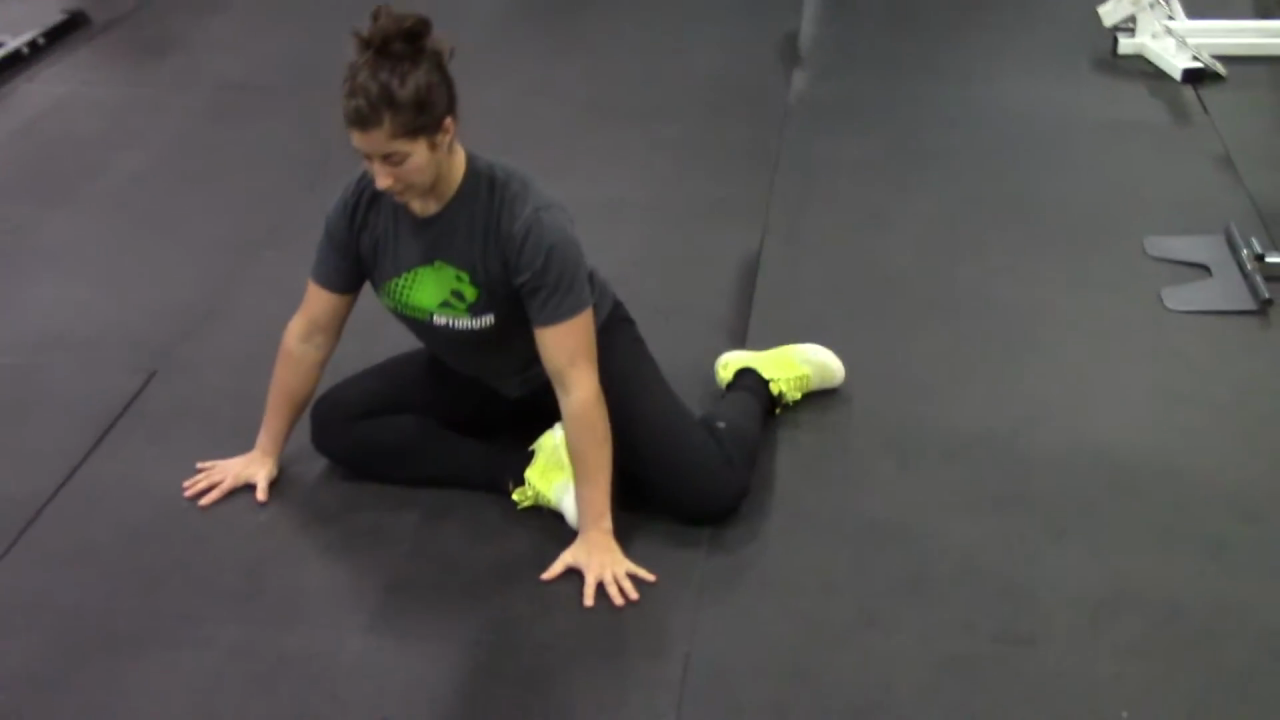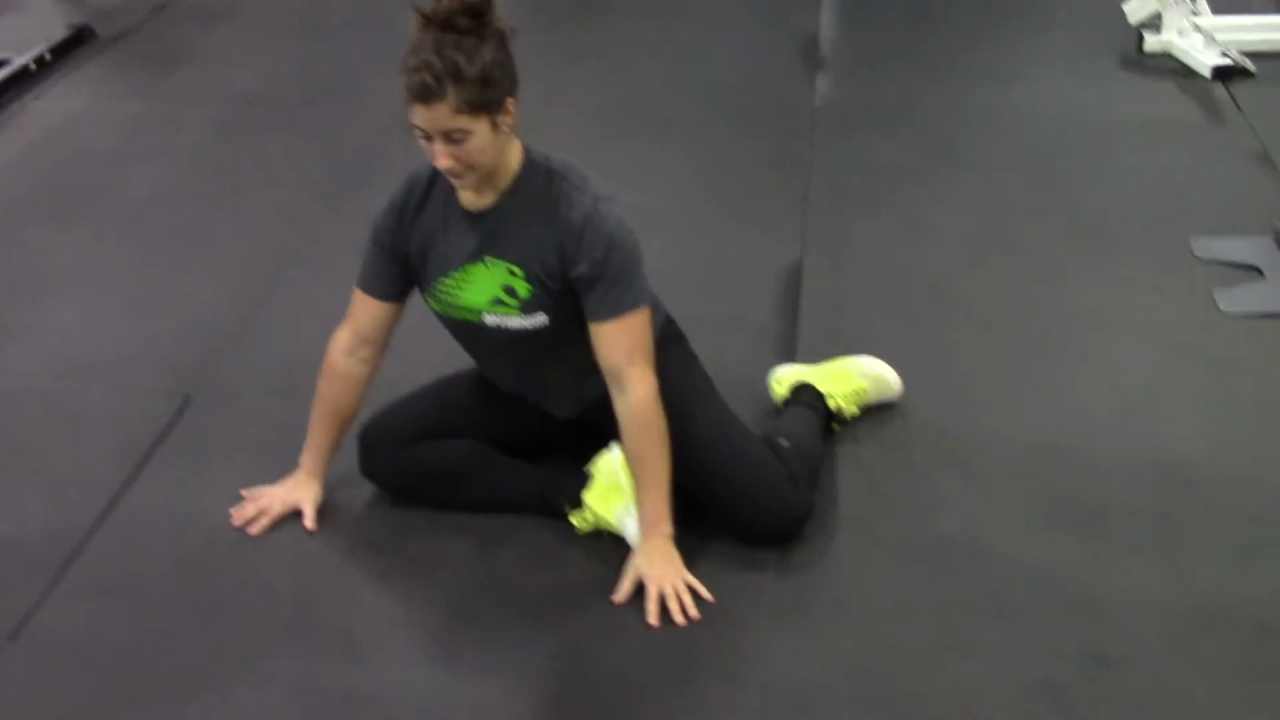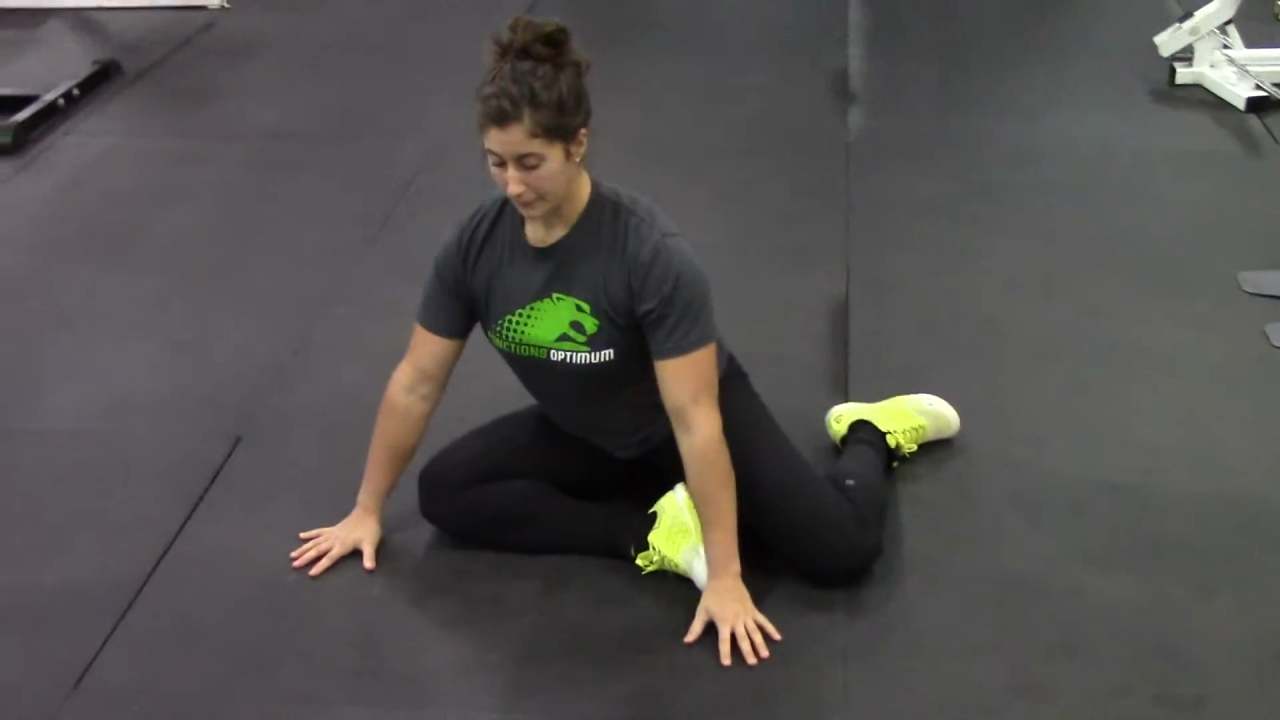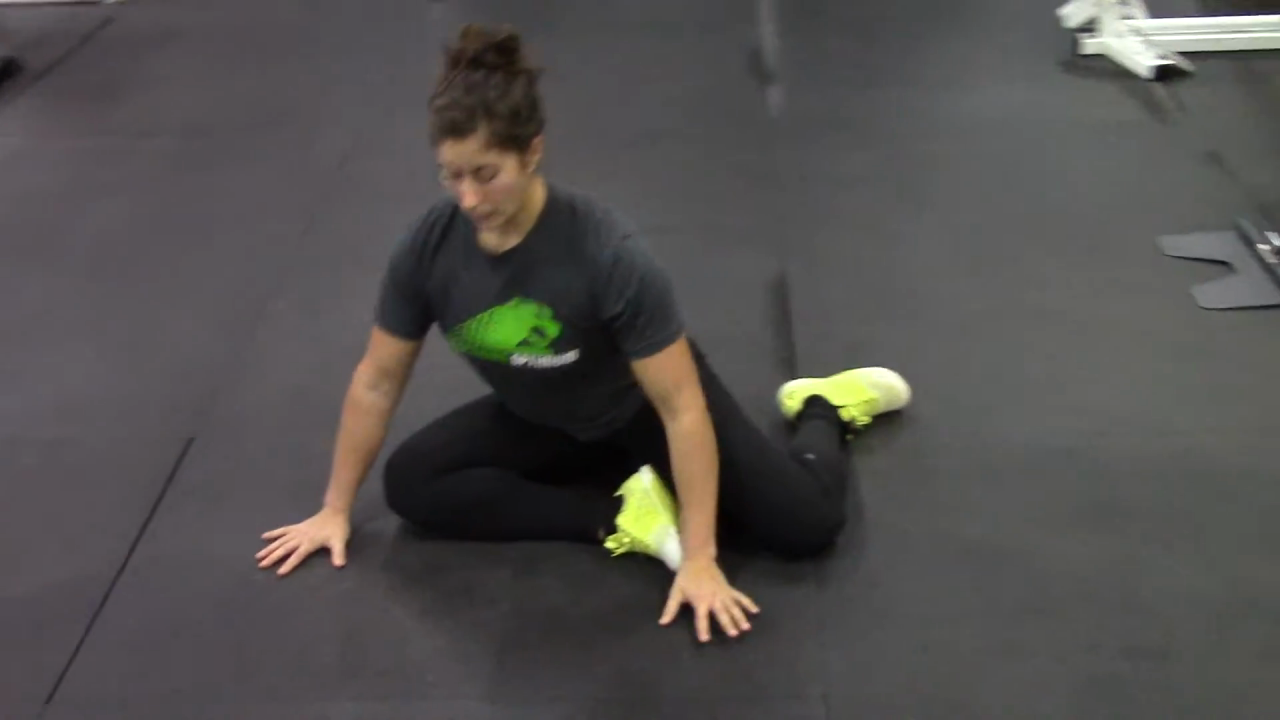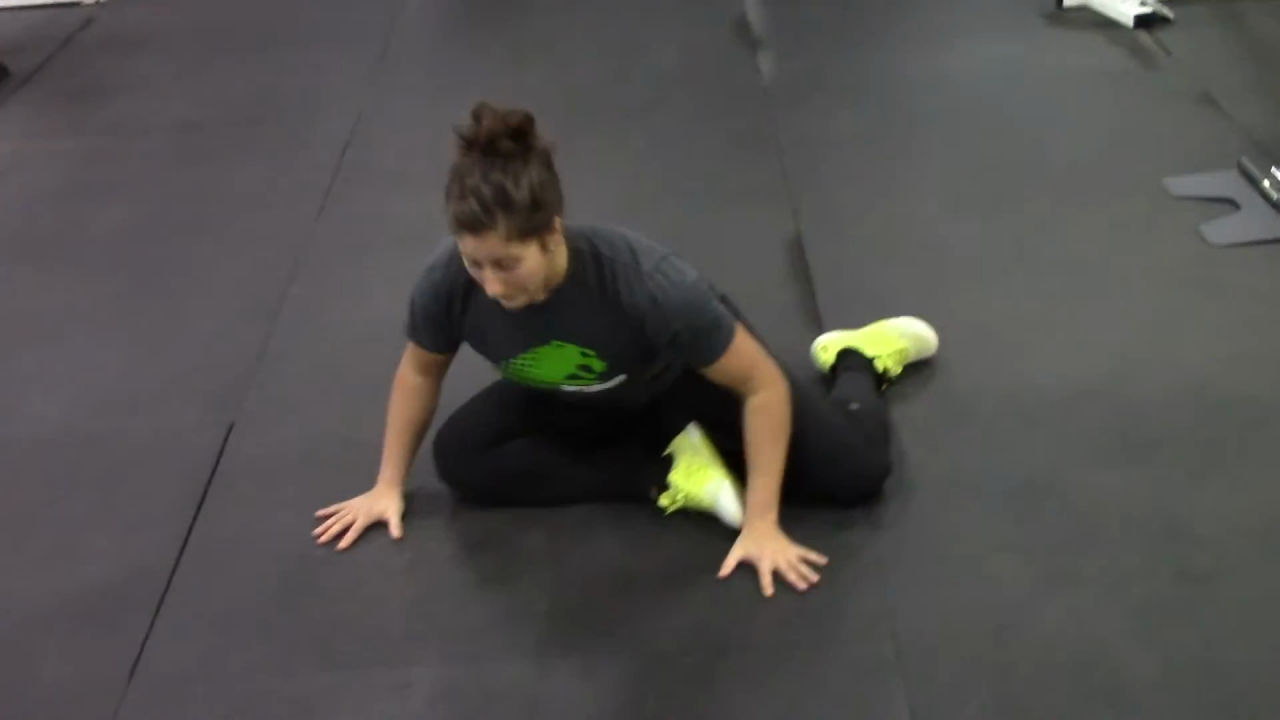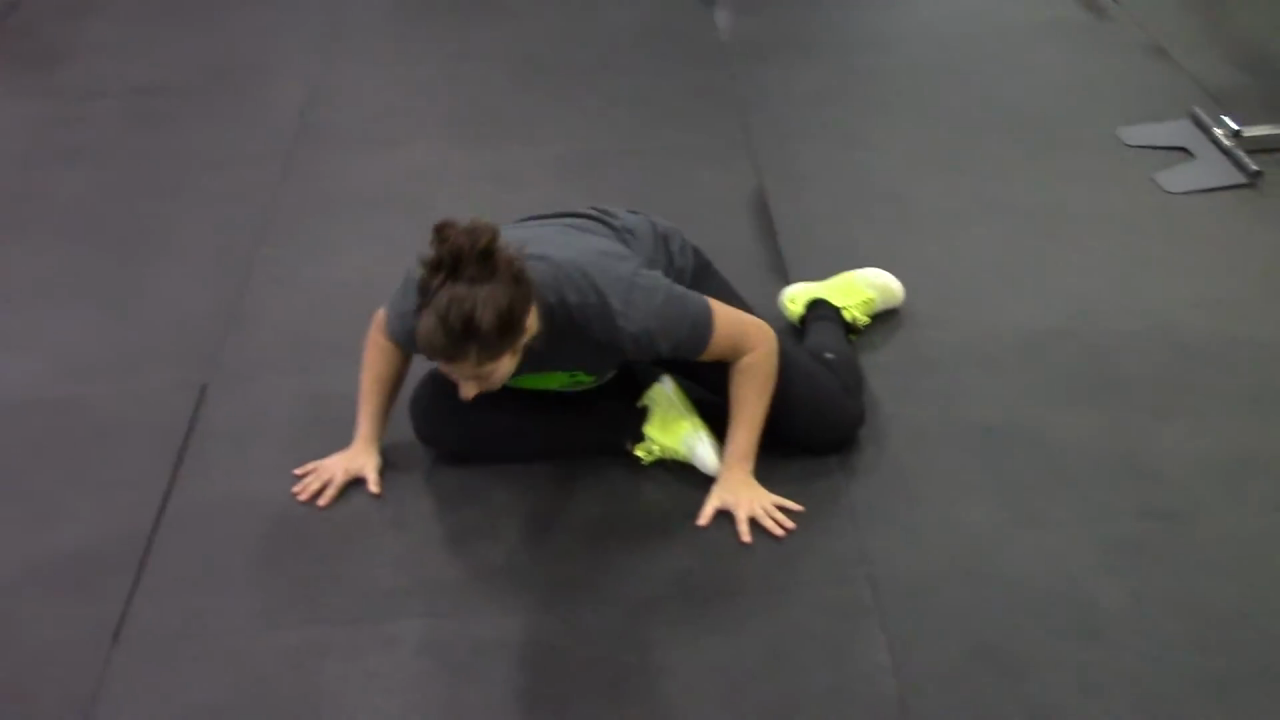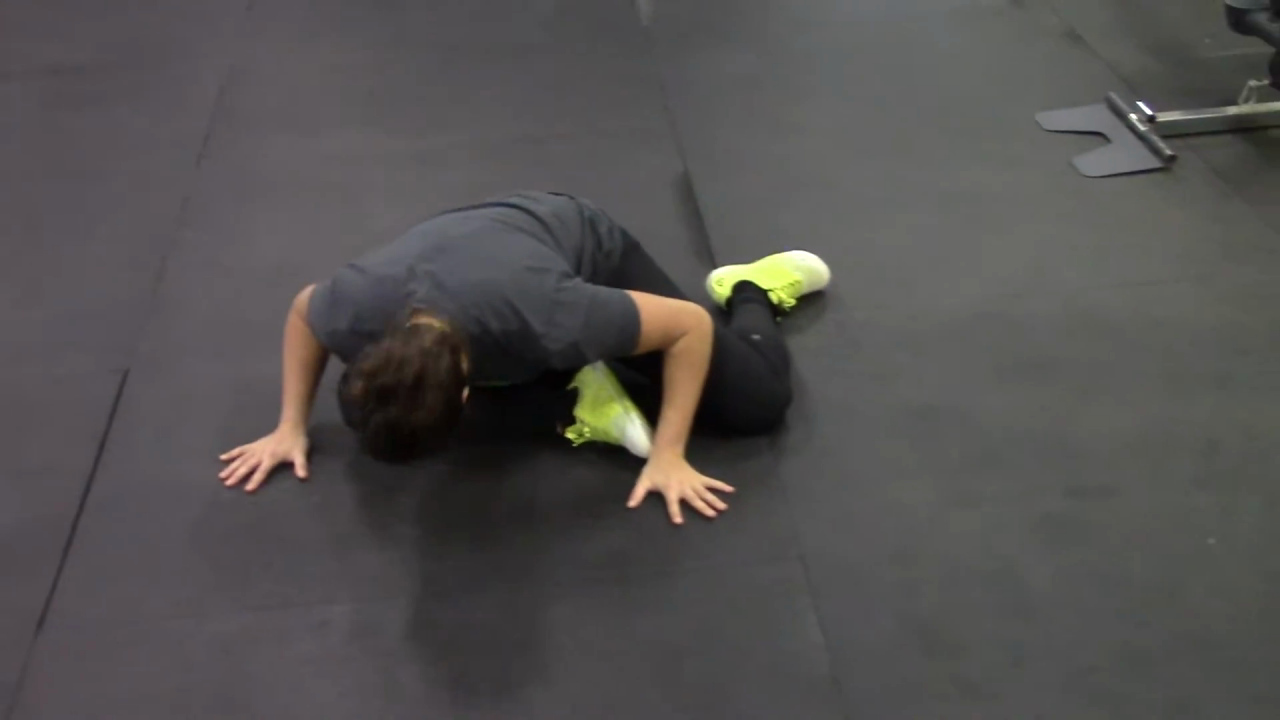
dt=0.4s
person 1, frame 1
left shoulder: (528, 222)
right shoulder: (361, 207)
left elbow: (575, 386)
right elbow: (310, 334)
left wrist: (597, 533)
right wrist: (265, 450)
left hip: (585, 350)
right hip: (474, 376)
left knee: (708, 492)
right knee: (336, 425)
left ankle: (754, 382)
right ankle: (531, 467)
person 1, frame 2
left shoulder: (583, 217)
right shoulder: (411, 208)
left elbow: (631, 383)
right elbow: (355, 346)
left wrist: (656, 540)
right wrist: (309, 473)
left hip: (635, 367)
right hip: (523, 394)
left knee: (771, 510)
right knee: (383, 451)
left ankle: (812, 396)
right ankle: (586, 490)
person 1, frame 3
left shoulder: (652, 253)
right shoulder: (476, 243)
left elbow: (694, 421)
right elbow: (416, 383)
left wrist: (725, 578)
right wrist: (366, 511)
left hip: (690, 415)
right hip: (581, 434)
left knee: (840, 553)
right knee: (443, 493)
left ankle: (870, 434)
right ankle: (652, 530)
person 1, frame 4
left shoulder: (610, 254)
right shoulder: (427, 247)
left elbow: (680, 409)
right elbow: (377, 383)
left wrist: (700, 560)
right wrist: (335, 509)
left hip: (641, 407)
right hip: (539, 420)
left knee: (805, 526)
right knee: (409, 484)
left ankle: (823, 408)
right ankle: (619, 514)
person 1, frame 5
left shoulder: (647, 283)
right shoulder: (447, 283)
left elbow: (763, 387)
right elbow: (420, 372)
left wrist: (762, 524)
right wrist: (388, 485)
left hip: (689, 371)
left knee: (855, 473)
right knee: (459, 459)
left ankle: (857, 357)
right ankle: (670, 471)
person 1, frame 6
left shoulder: (625, 304)
right shoulder: (427, 314)
left elbow: (756, 346)
right elbow: (382, 331)
left wrist: (736, 475)
right wrist: (364, 443)
left hip: (663, 274)
left knee: (829, 421)
right knee: (434, 420)
left ankle: (824, 307)
right ankle: (646, 421)
person 1, frame 7
left shoulder: (549, 323)
right shoulder: (353, 318)
left elbow: (691, 325)
right elbow: (301, 309)
left wrist: (668, 455)
right wrist: (291, 428)
left hip: (589, 251)
right hip: (491, 246)
left knee: (758, 402)
right knee: (360, 407)
left ankle: (753, 288)
right ankle: (575, 402)
